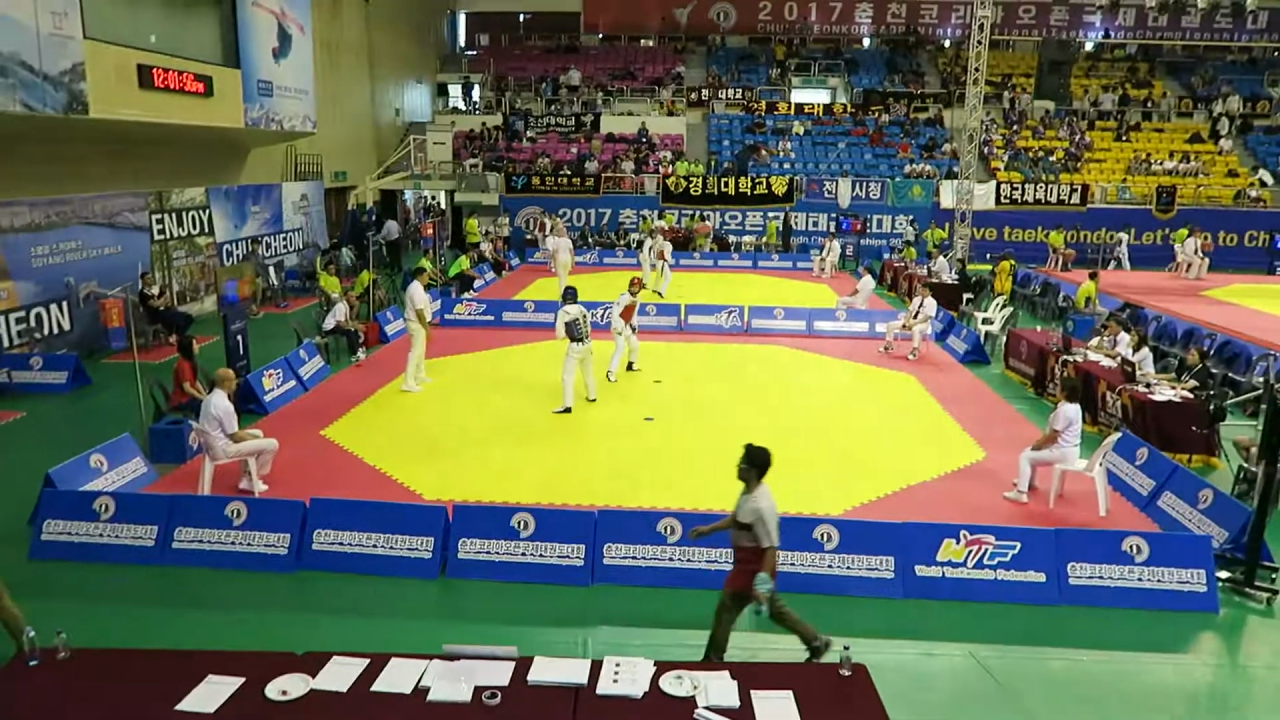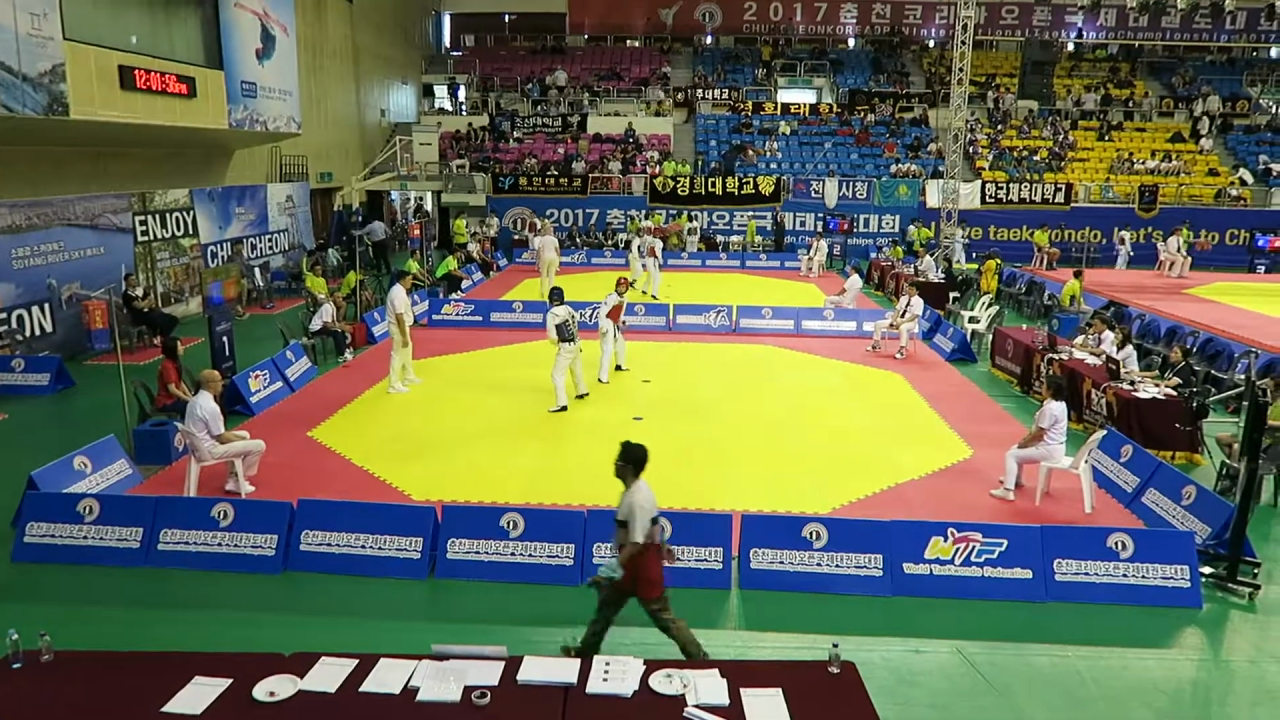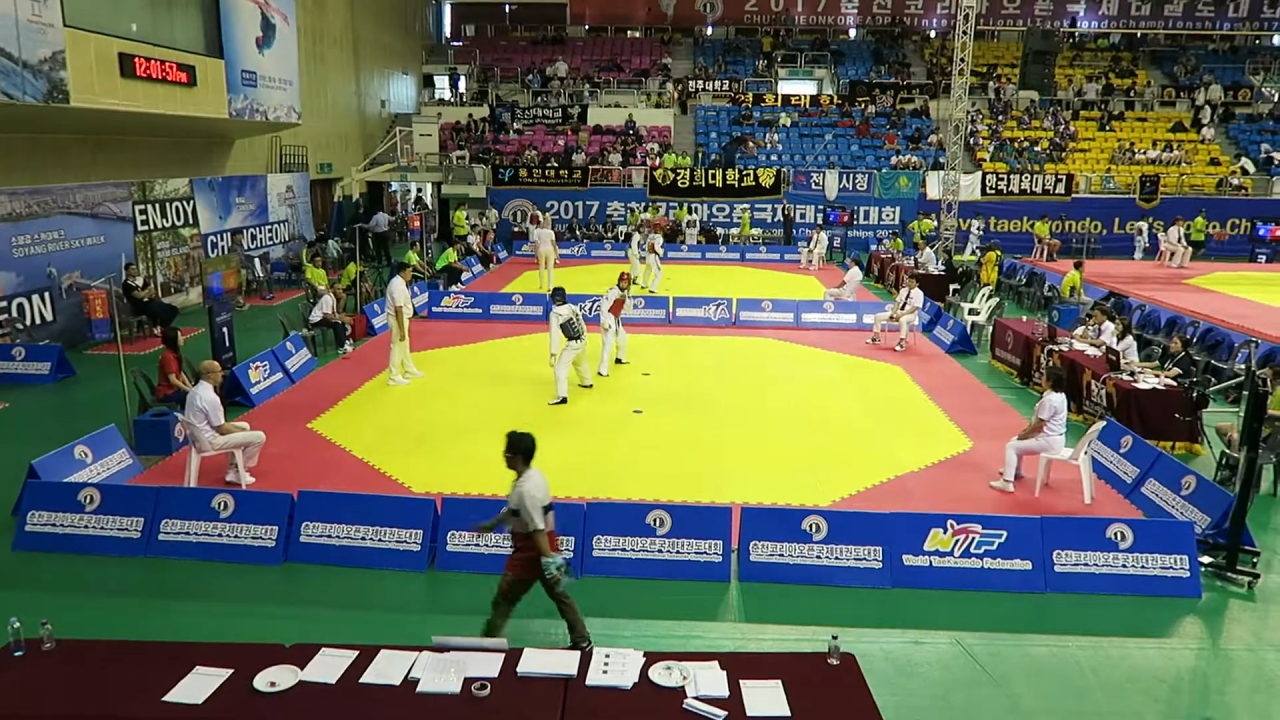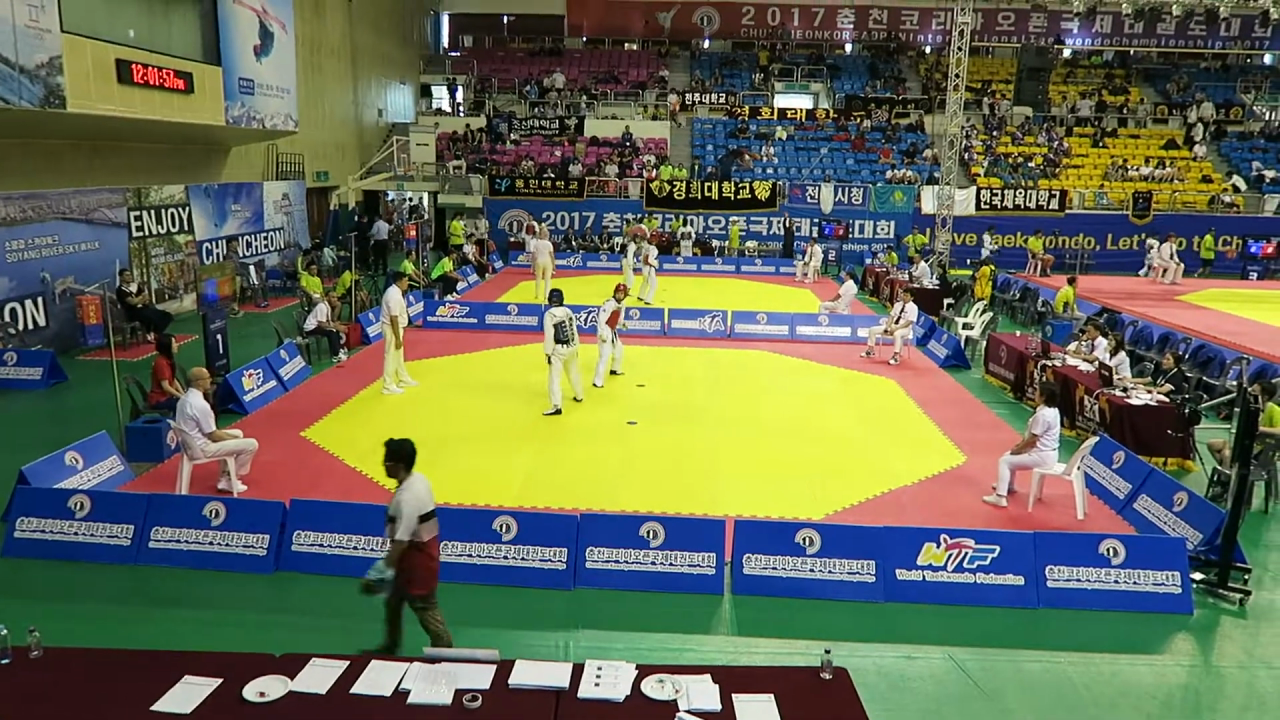
dt=0.4s
person 1, frame 1
left shoulder: (761, 505)
right shoulder: (750, 492)
left elbow: (770, 547)
right elbow: (736, 518)
left wrist: (762, 581)
right wrist: (709, 529)
left hip: (754, 567)
right hip: (748, 562)
left knee: (725, 610)
right knee: (776, 610)
left ankle: (712, 660)
right ankle: (817, 643)
person 1, frame 2
left shoulder: (637, 500)
right shoulder: (637, 488)
left elbow: (636, 543)
right elbow: (645, 526)
right wrist: (662, 548)
left hip: (640, 564)
right hip: (648, 556)
left knee: (662, 615)
right knee: (607, 603)
left ankle: (697, 656)
right ankle: (585, 649)
person 1, frame 3
left shoulder: (526, 490)
right shoulder: (534, 475)
left elbow: (536, 530)
left wrist: (549, 561)
right wrist: (493, 523)
left hip: (531, 551)
right hip: (546, 544)
left knee: (503, 600)
right knee: (560, 596)
right ankle: (582, 642)
person 1, frame 4
left shoulder: (406, 497)
right shoulder: (419, 480)
left elbow: (401, 541)
left wrist: (382, 570)
left hip: (417, 558)
right hip: (425, 551)
left knee: (427, 611)
right knee: (394, 602)
right ankle: (390, 647)
